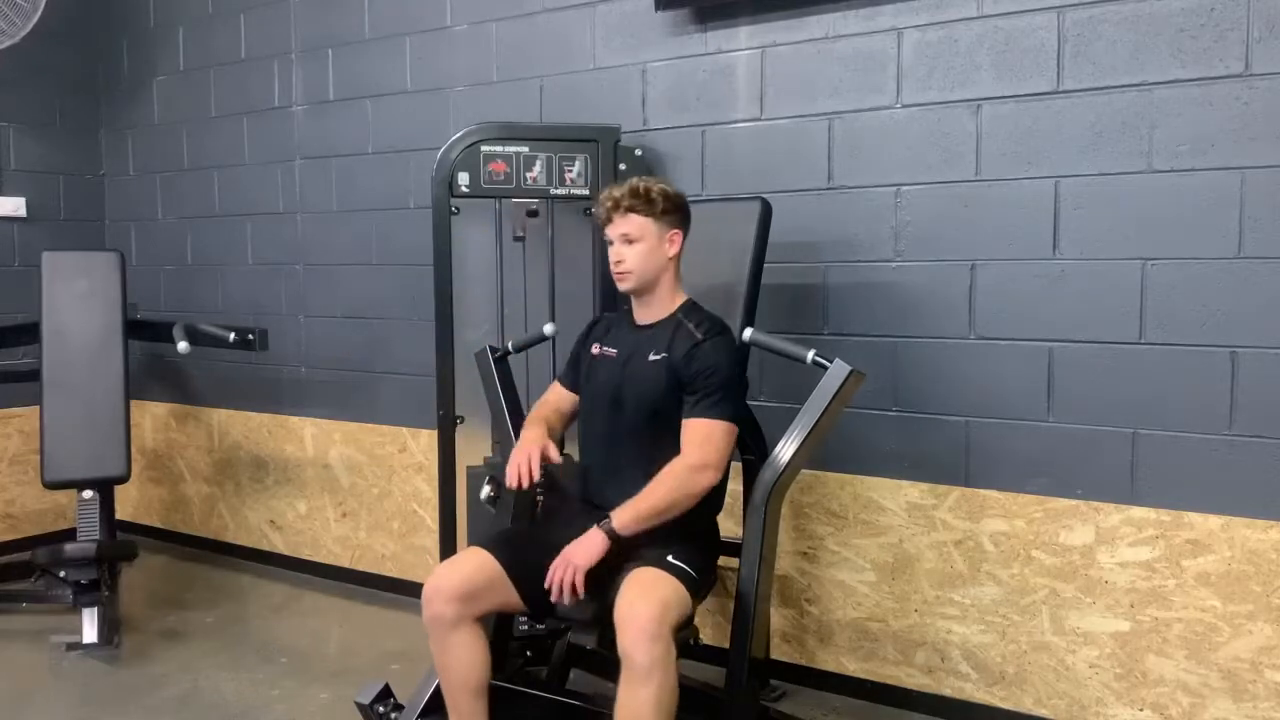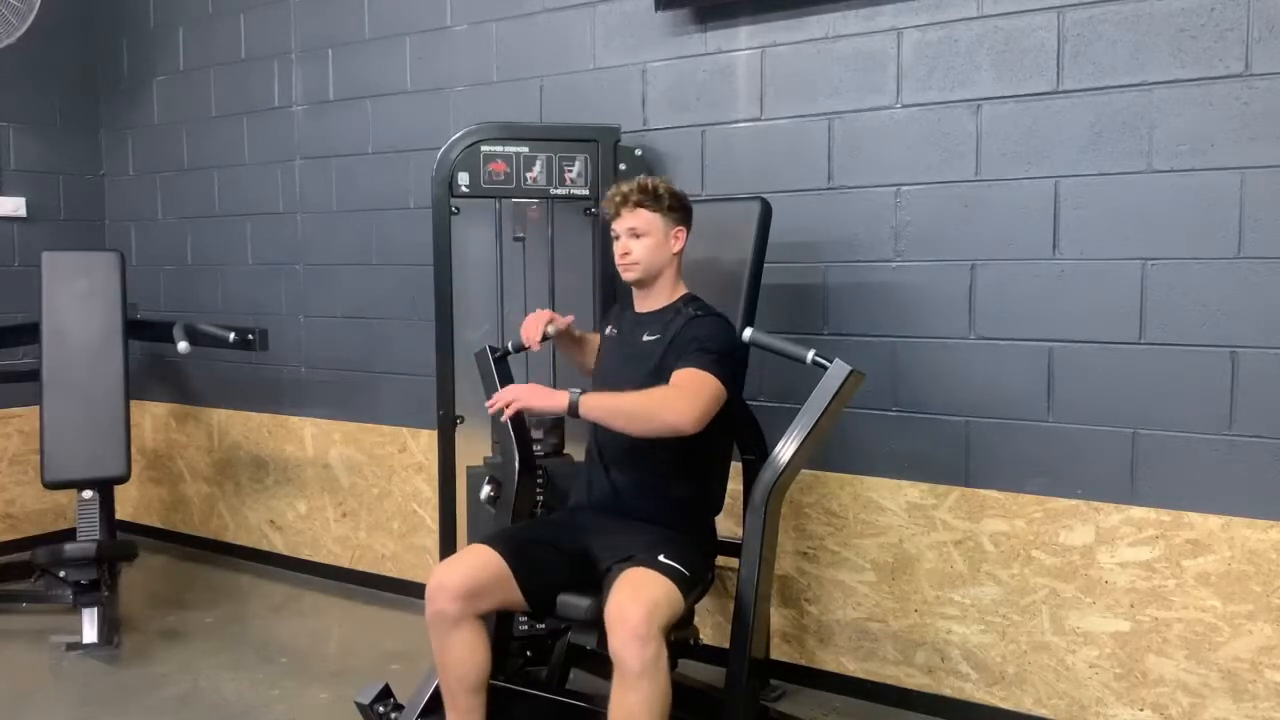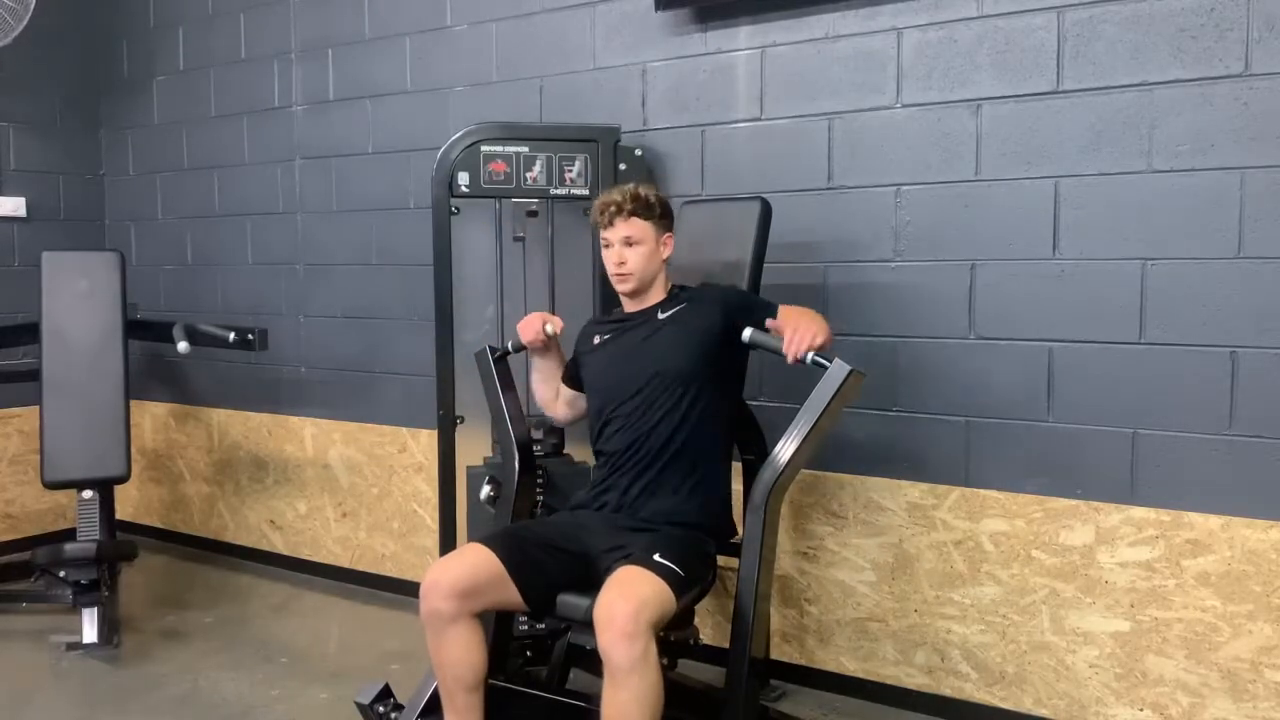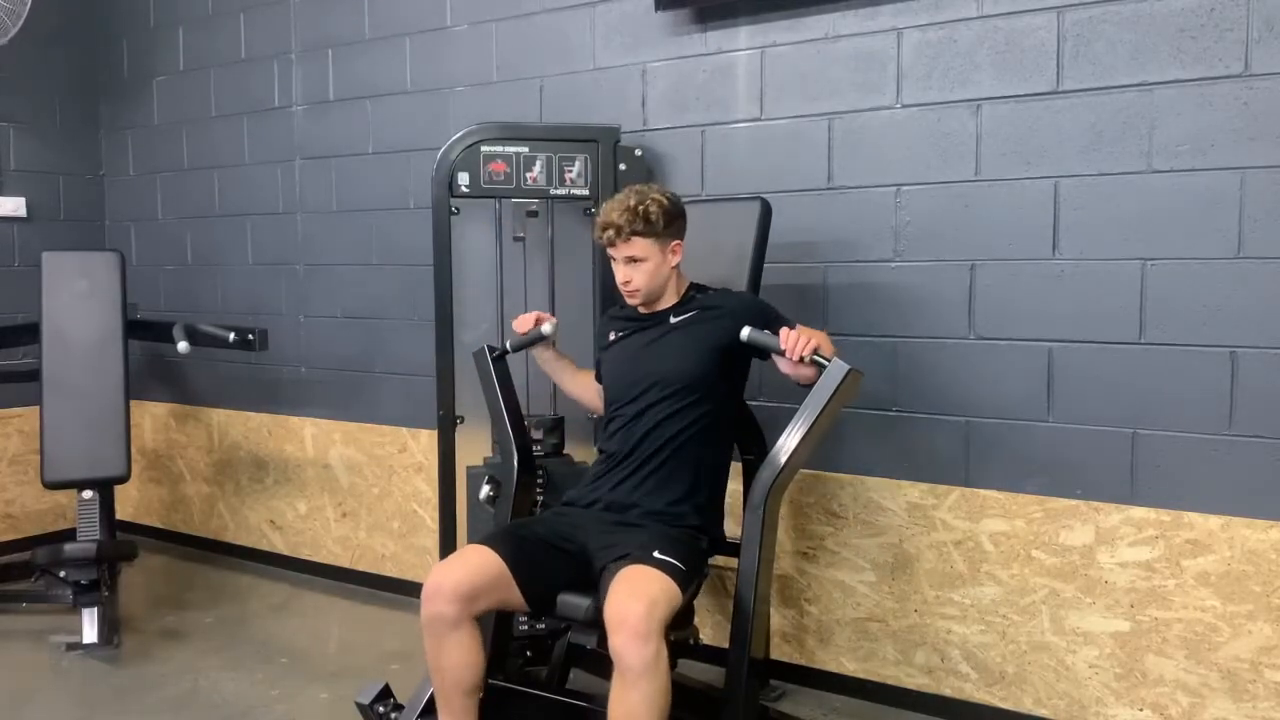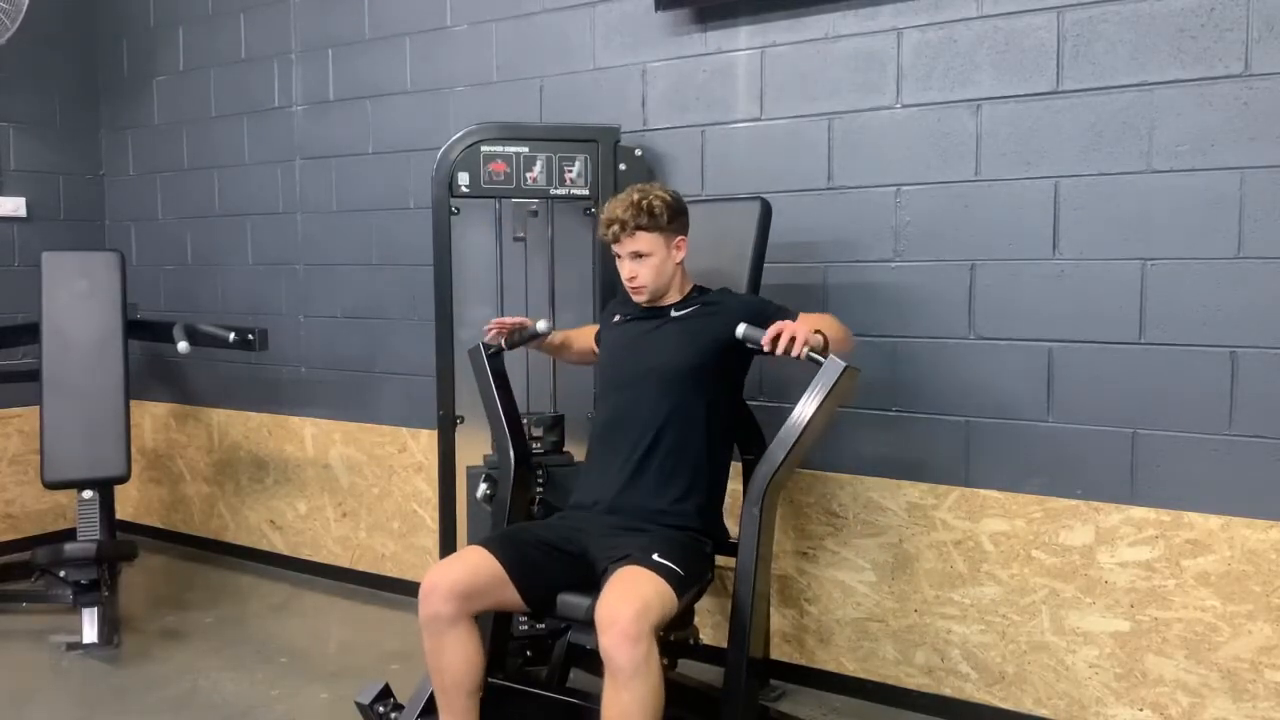
dt=0.7s
person 1, frame 1
left shoulder: (708, 346)
right shoulder: (601, 330)
left elbow: (700, 468)
right elbow: (558, 405)
left wrist: (605, 533)
right wrist: (531, 433)
left hip: (668, 533)
right hip: (585, 523)
left knee: (640, 620)
right knee: (444, 592)
person 1, frame 2
left shoulder: (705, 329)
right shoulder: (621, 318)
left elbow: (683, 411)
left wrist: (564, 400)
right wrist: (563, 333)
left hip: (666, 530)
right hip: (586, 519)
left knee: (632, 622)
right knee: (447, 589)
person 1, frame 3
left shoulder: (711, 309)
right shoulder: (596, 334)
left elbow: (808, 327)
right elbow: (561, 407)
left wrist: (805, 330)
right wrist: (543, 349)
left hip: (672, 532)
right hip: (589, 520)
left knee: (621, 619)
right knee: (443, 588)
person 1, frame 4
left shoulder: (727, 313)
right shoulder: (614, 324)
left elbow: (815, 360)
left wrist: (807, 349)
right wrist: (545, 352)
left hip: (665, 528)
right hip: (583, 514)
left knee: (632, 620)
right knee: (444, 592)
person 1, frame 5
left shoulder: (725, 314)
right shoulder: (620, 313)
left elbow: (838, 335)
left wrist: (809, 333)
right wrist: (537, 337)
left hip: (666, 532)
right hip: (582, 520)
left knee: (622, 621)
right knee: (442, 590)
